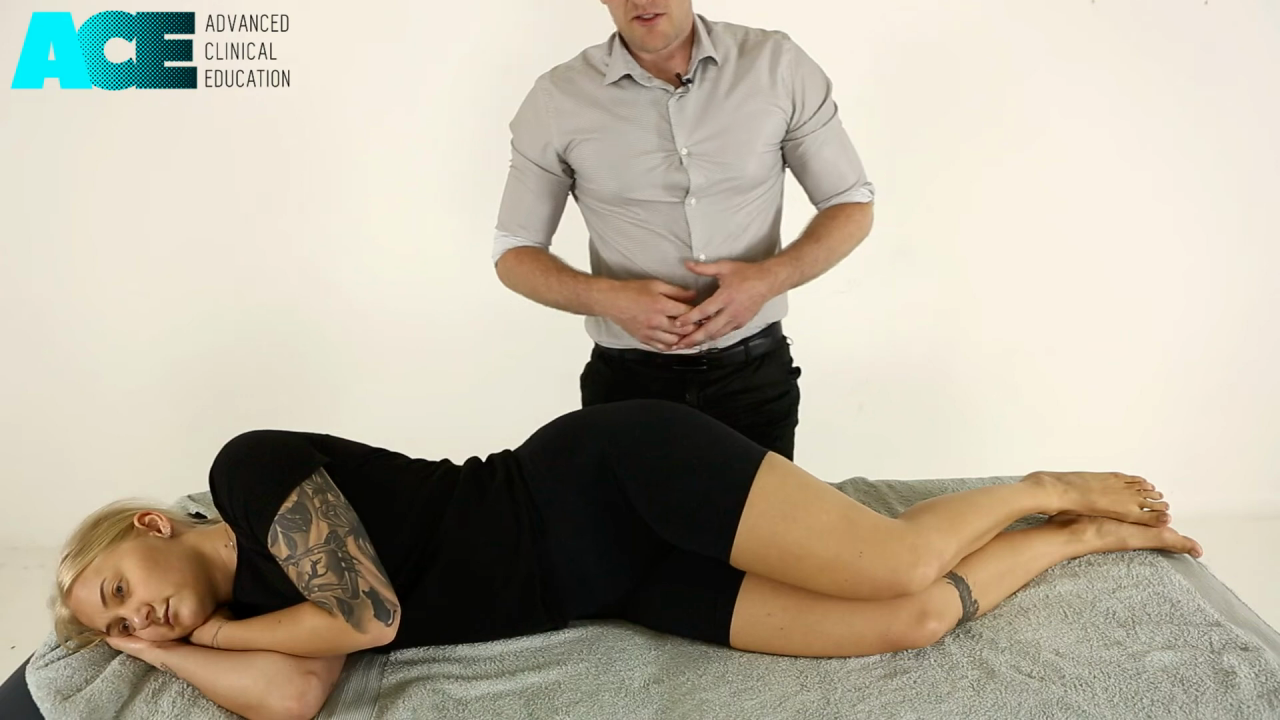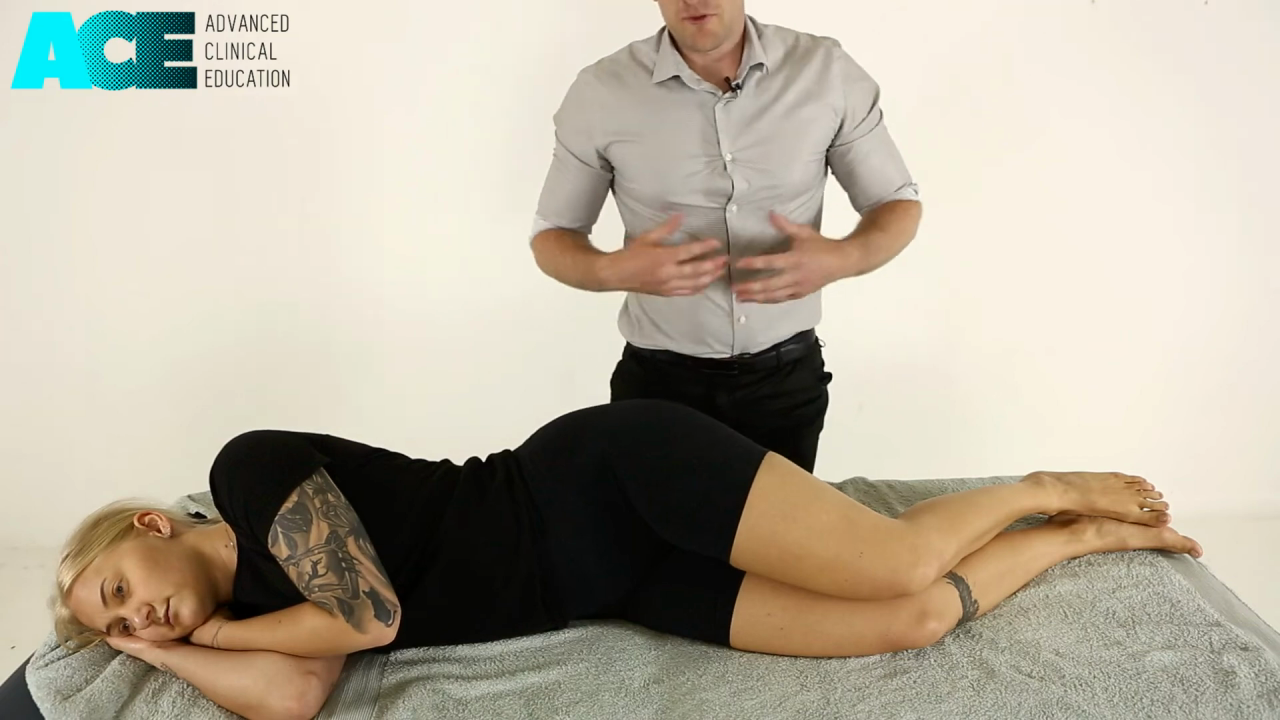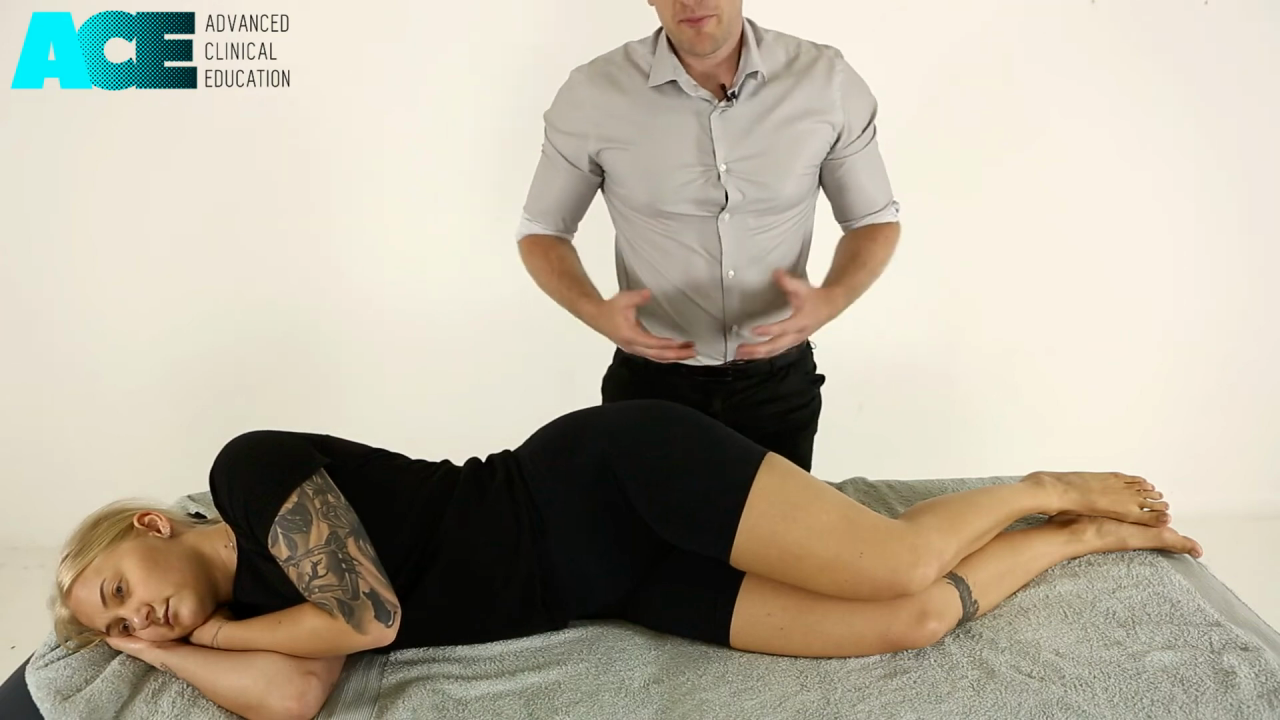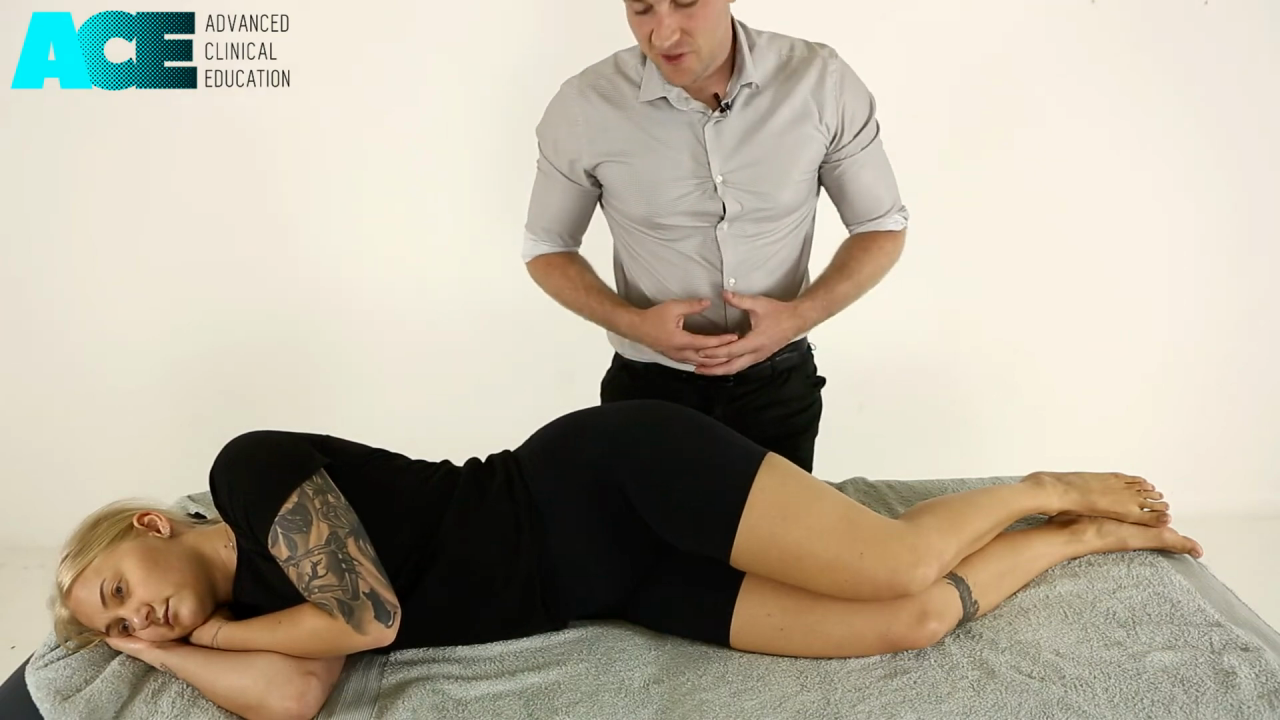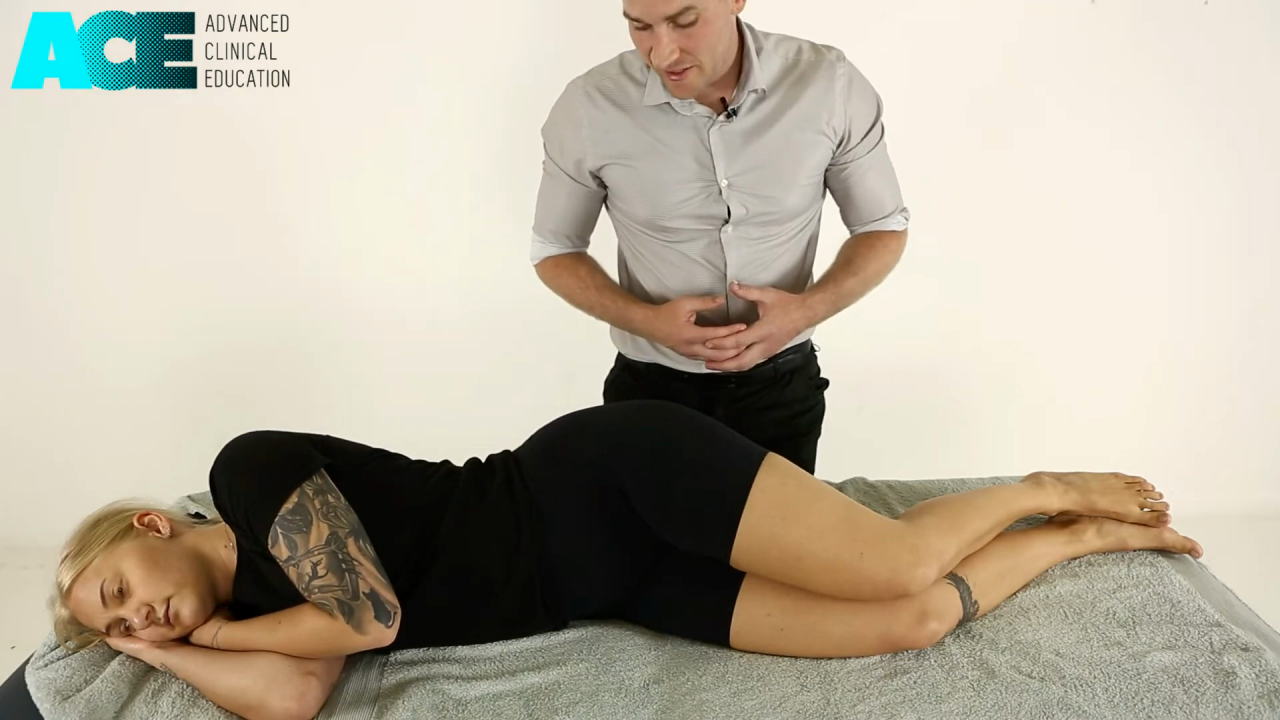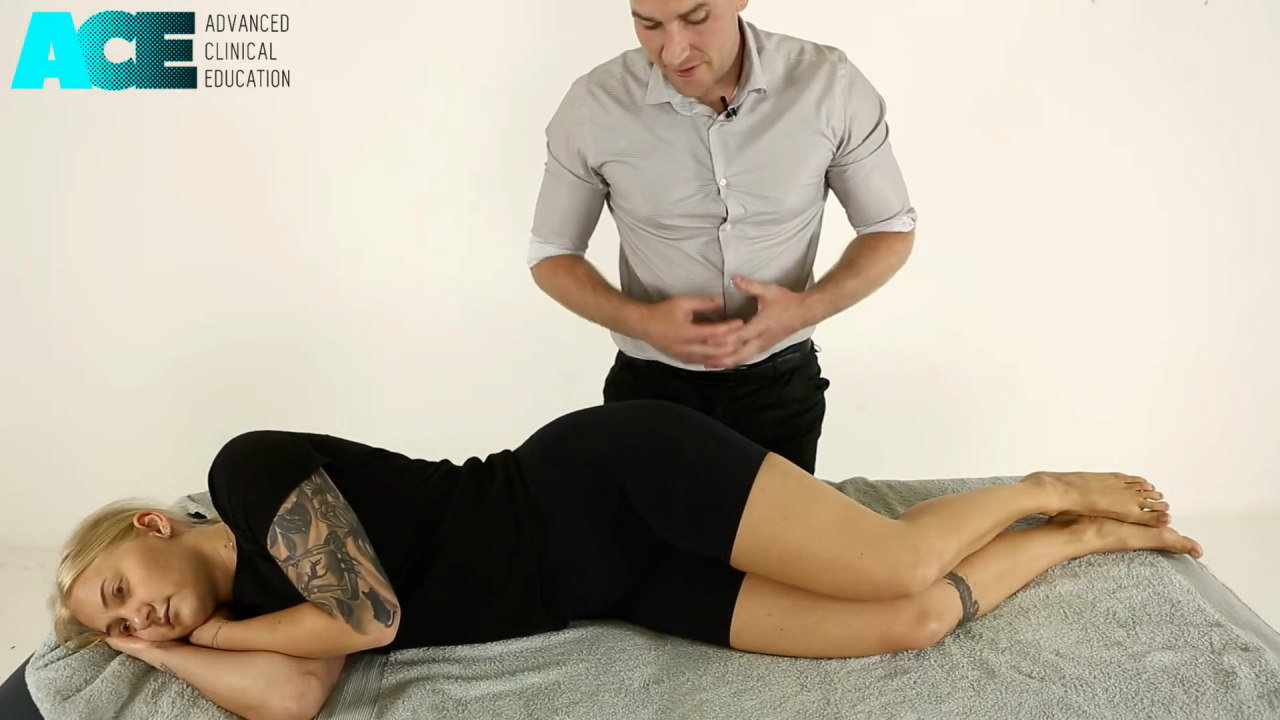
dt=0.4s
person 1, frame 1
left shoulder: (252, 469)
right shoulder: (265, 603)
left elbow: (374, 612)
left wrist: (213, 626)
left hip: (613, 472)
right hip: (623, 586)
left knee: (899, 564)
right knee: (909, 617)
left ankle: (1048, 489)
right ankle: (1086, 536)
person 1, frame 2
left shoulder: (250, 470)
right shoulder: (264, 604)
left elbow: (373, 612)
left wrist: (207, 626)
left hip: (611, 472)
right hip: (621, 589)
left knee: (899, 563)
right knee: (908, 618)
left ankle: (1049, 488)
right ankle: (1084, 536)
person 1, frame 3
left shoulder: (250, 470)
right shoulder: (264, 606)
left elbow: (374, 614)
left wrist: (219, 627)
left hip: (613, 476)
right hip: (622, 589)
left knee: (899, 567)
right knee: (912, 619)
left ankle: (1049, 490)
right ankle: (1083, 538)
person 1, frame 4
left shoulder: (251, 471)
right shoulder: (262, 605)
left elbow: (373, 613)
left wrist: (213, 625)
left hip: (612, 475)
right hip: (622, 590)
left knee: (900, 565)
right knee: (909, 620)
left ankle: (1049, 489)
right ankle: (1083, 537)
person 1, frame 5
left shoulder: (250, 470)
right shoulder: (263, 606)
left elbow: (374, 614)
left wrist: (219, 627)
left hip: (613, 477)
right hip: (625, 589)
left knee: (899, 567)
right knee: (912, 620)
left ankle: (1049, 490)
right ankle: (1081, 539)
person 1, frame 6
left shoulder: (250, 471)
right shoulder: (263, 604)
left elbow: (373, 613)
left wrist: (208, 626)
left hip: (612, 475)
right hip: (625, 589)
left knee: (900, 566)
right knee: (909, 620)
left ankle: (1049, 490)
right ankle: (1084, 538)
person 2, frame 1
left shoulder: (778, 65)
right shoulder: (556, 99)
left elbow: (852, 205)
right elbow: (513, 253)
left wrist: (770, 277)
right wrist: (608, 298)
left hip: (755, 372)
right hip: (627, 379)
person 2, frame 2
left shoulder: (827, 73)
right shoulder: (599, 93)
left elbow: (897, 203)
right elbow: (553, 234)
left wrist: (838, 259)
right wrist: (612, 270)
left hip: (786, 375)
right hip: (659, 379)
person 2, frame 3
left shoulder: (826, 80)
right shoulder: (592, 93)
left elbow: (875, 220)
right elbow: (540, 231)
left wrist: (830, 300)
right wrist: (595, 311)
left hip: (778, 380)
right hip: (650, 382)
person 2, frame 4
left shoulder: (822, 82)
right shoulder: (584, 106)
left elbow: (883, 228)
right elbow: (546, 249)
left wrist: (799, 316)
right wrist: (634, 324)
left hip: (780, 383)
right hip: (649, 387)
person 2, frame 5
left shoulder: (830, 85)
right shoulder: (589, 108)
left elbow: (883, 228)
right elbow: (554, 251)
left wrist: (808, 309)
right wrist: (646, 320)
left hip: (782, 384)
right hip: (652, 387)
person 2, frame 6
left shoulder: (830, 85)
right shoulder: (593, 106)
left elbow: (893, 230)
right elbow: (550, 256)
left wrist: (806, 308)
right wrist: (641, 319)
left hip: (782, 384)
right hip: (652, 386)
